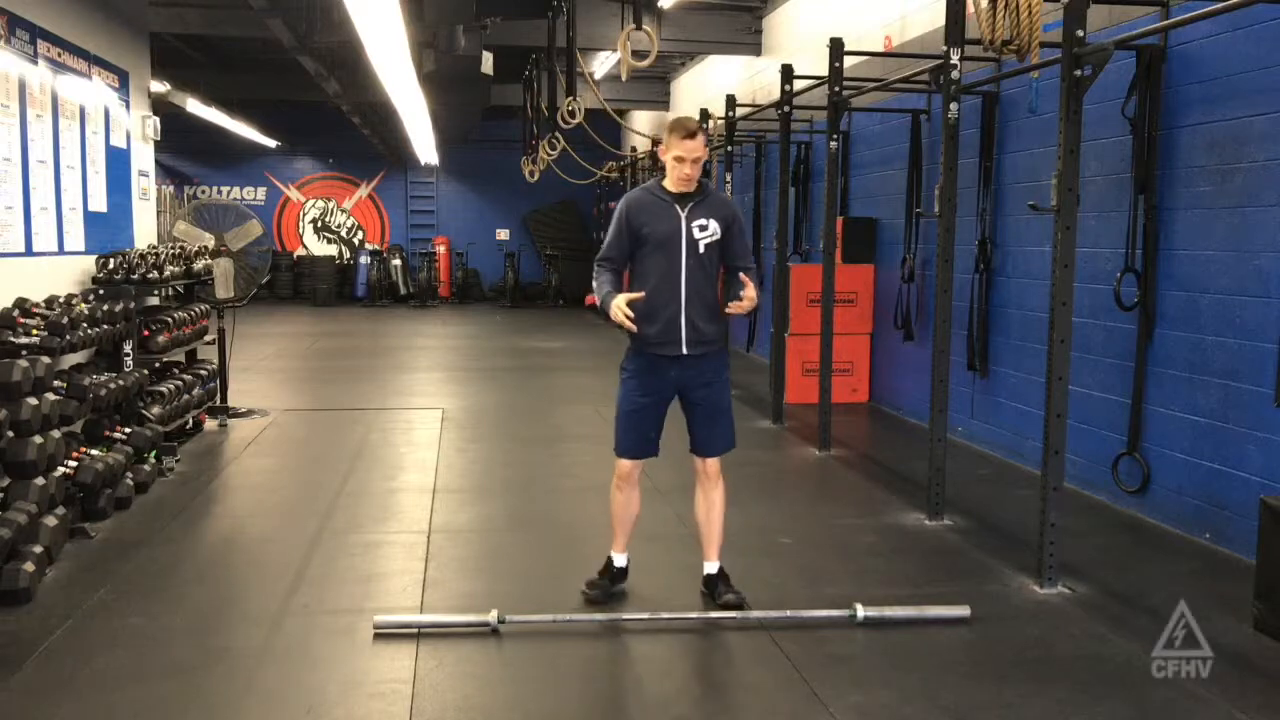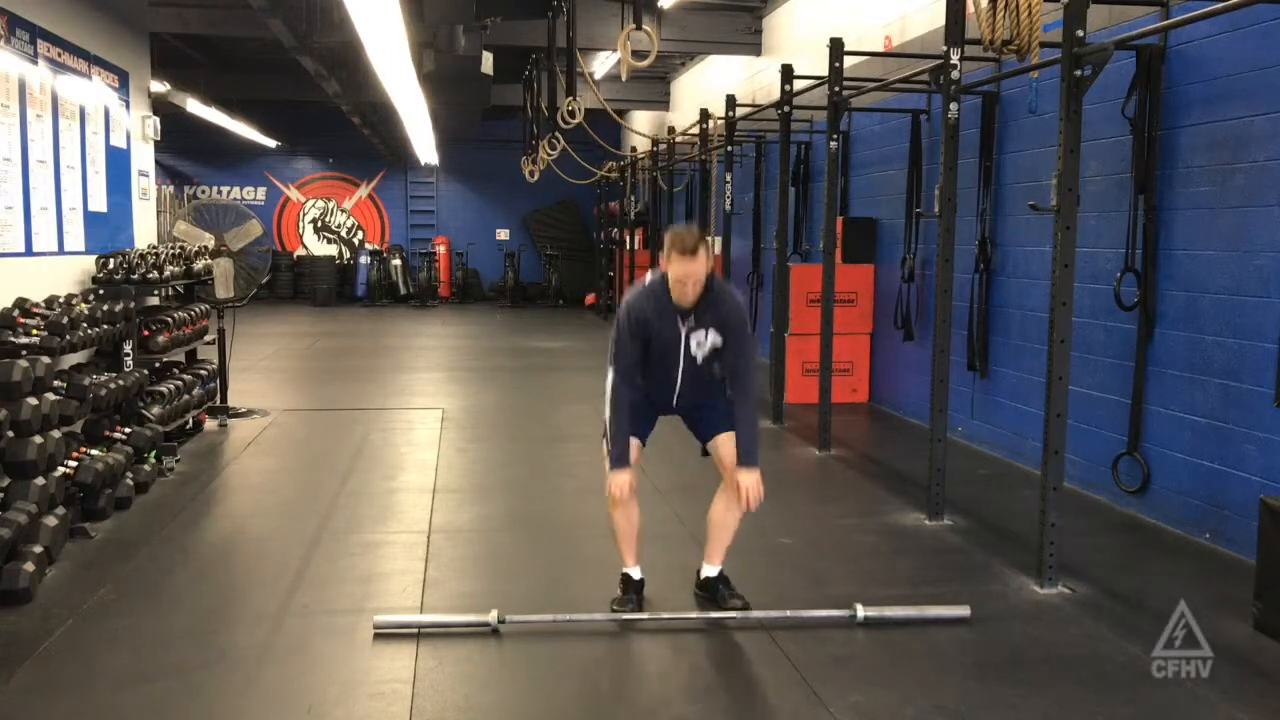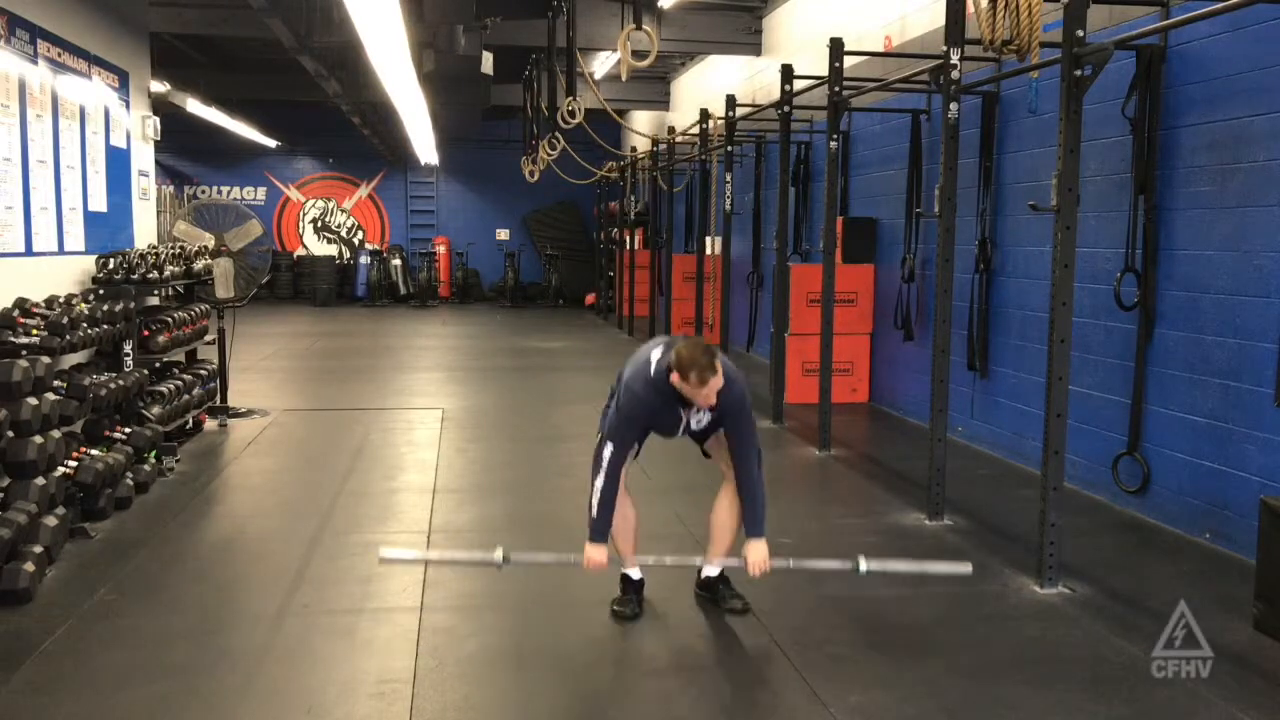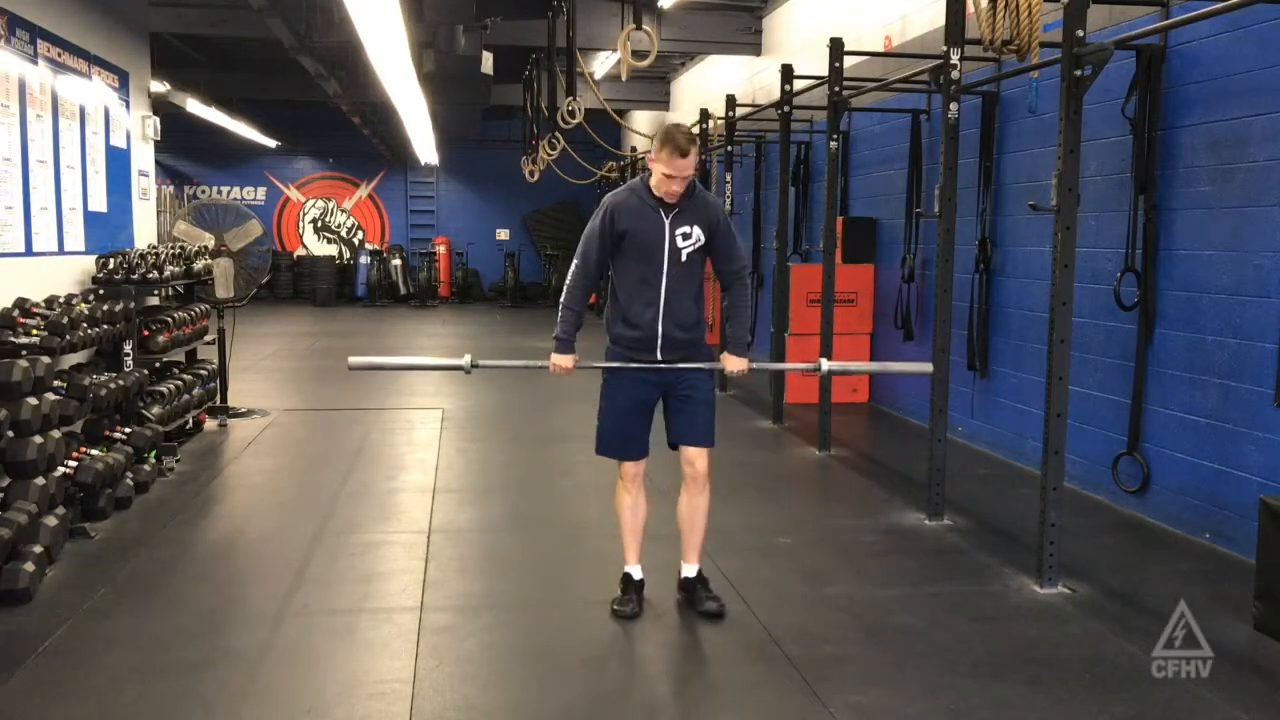
dt=0.7s
person 1, frame 1
left shoulder: (722, 208)
right shoulder: (635, 205)
left elbow: (740, 268)
right elbow: (606, 266)
left wrist: (748, 292)
right wrist: (610, 299)
left hip: (706, 358)
right hip: (646, 356)
left knee: (710, 468)
right knee: (626, 468)
left ankle: (712, 571)
right ankle: (616, 564)
person 1, frame 2
left shoulder: (729, 306)
right shoulder: (639, 305)
left elbow: (743, 383)
right elbow: (621, 380)
left wrist: (749, 461)
right wrist: (618, 461)
left hip: (703, 390)
right hip: (644, 391)
left knee: (738, 473)
right knee: (621, 483)
left ankle: (710, 576)
right ankle: (632, 578)
person 1, frame 3
left shoulder: (730, 386)
right shoulder: (638, 388)
left elbow: (747, 460)
right elbow: (609, 459)
left wrist: (755, 535)
right wrist: (598, 538)
right hip: (640, 408)
left knee: (738, 469)
right knee: (615, 476)
left ankle: (711, 576)
right ankle: (631, 578)
person 1, frame 4
left shoulder: (708, 210)
right shoulder: (619, 206)
left elbow: (737, 279)
right elbow: (582, 275)
left wrist: (737, 346)
right wrist: (564, 343)
left hip: (690, 361)
right hip: (629, 361)
left knee: (697, 468)
right knee: (631, 473)
left ankle: (691, 576)
right ankle: (632, 576)
